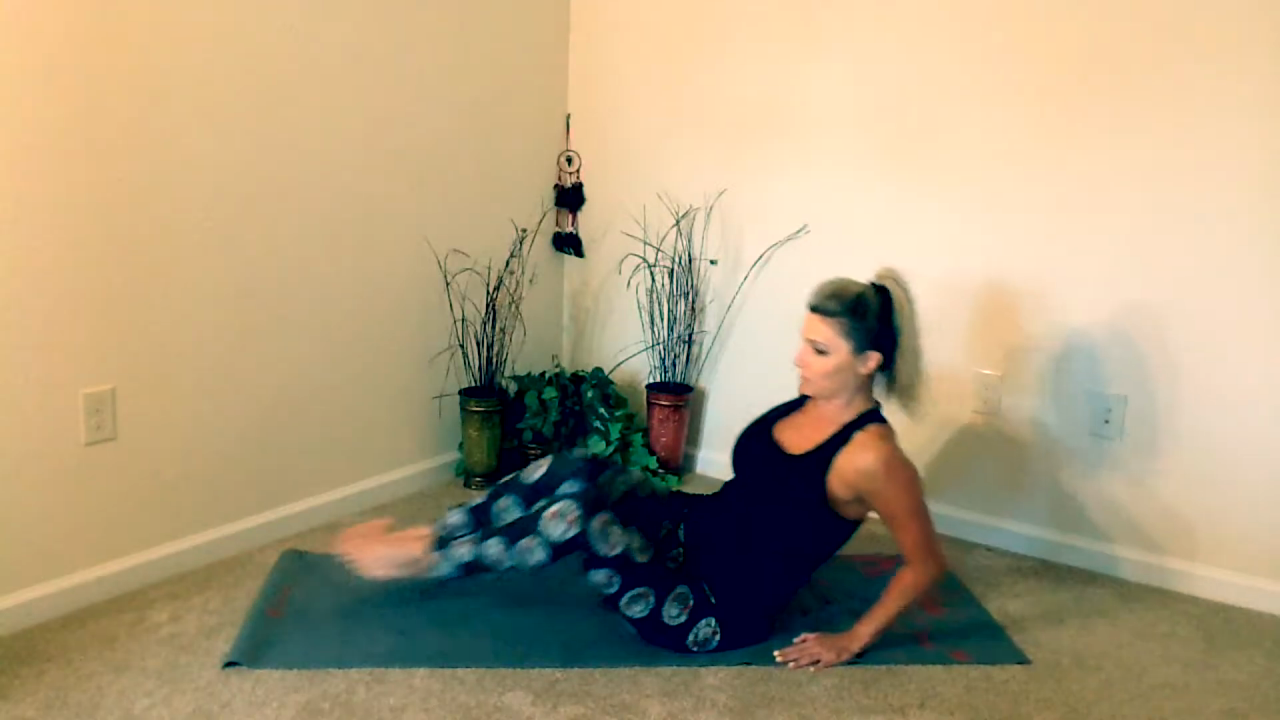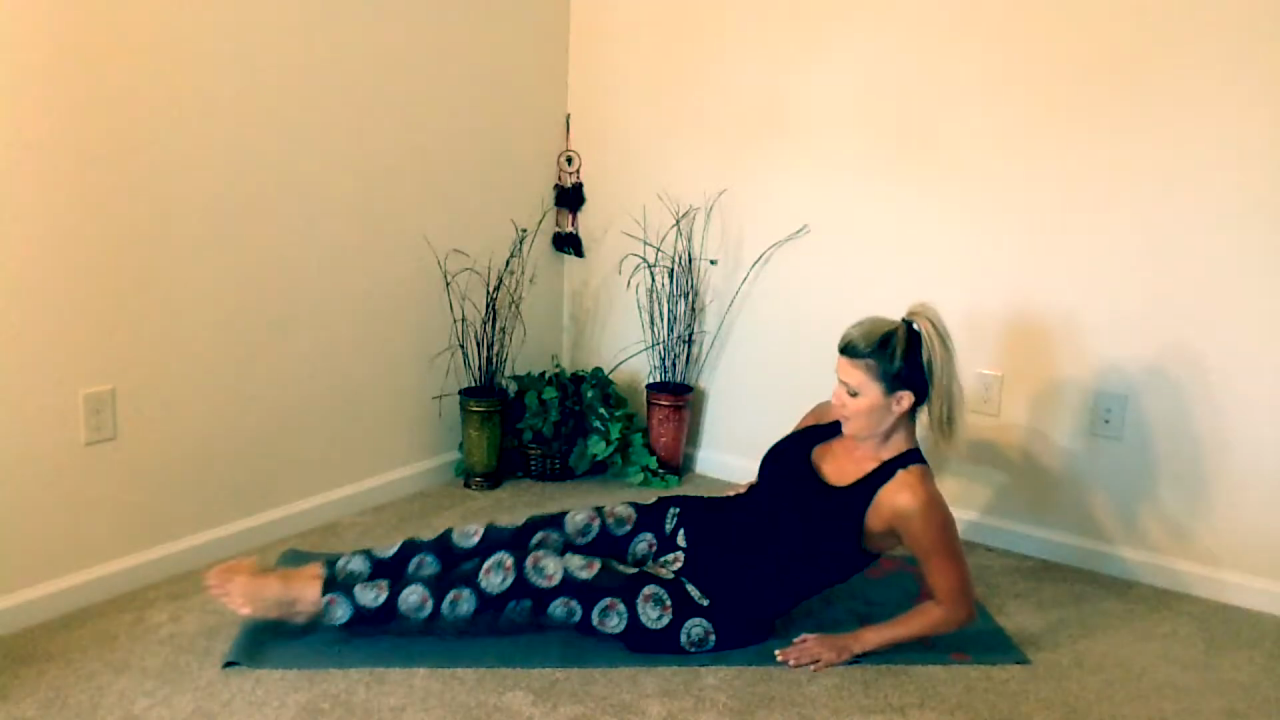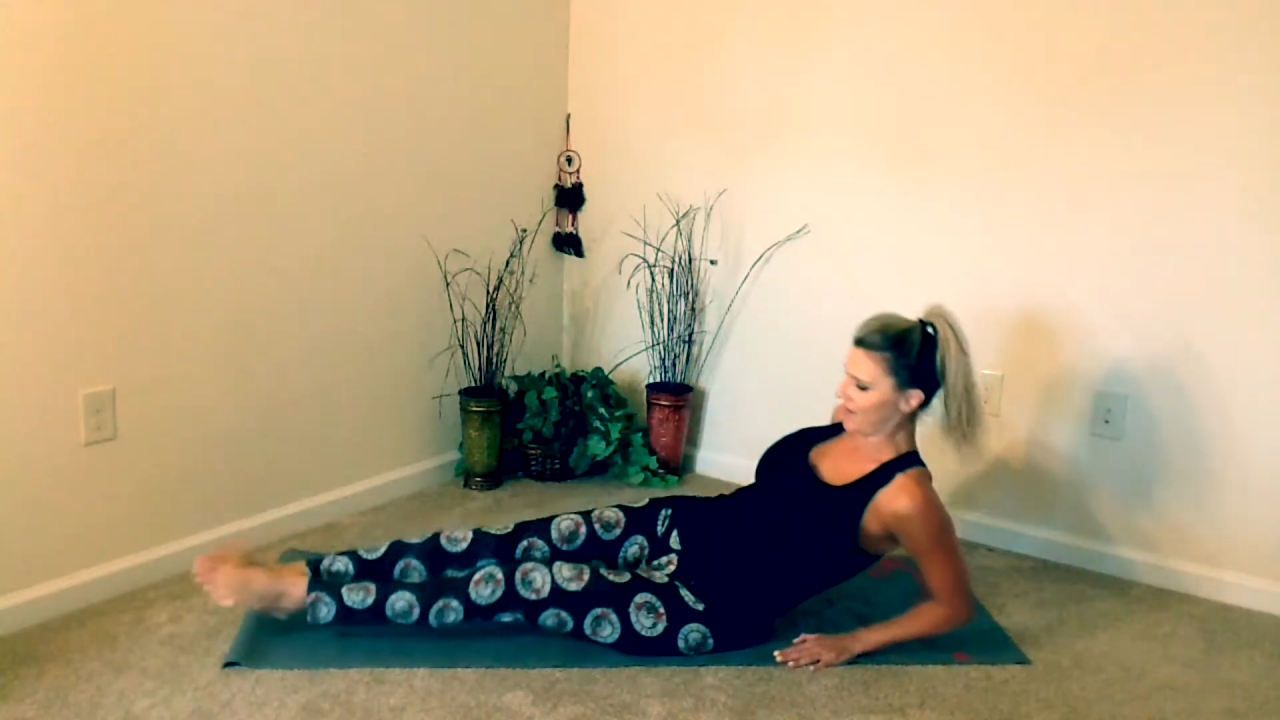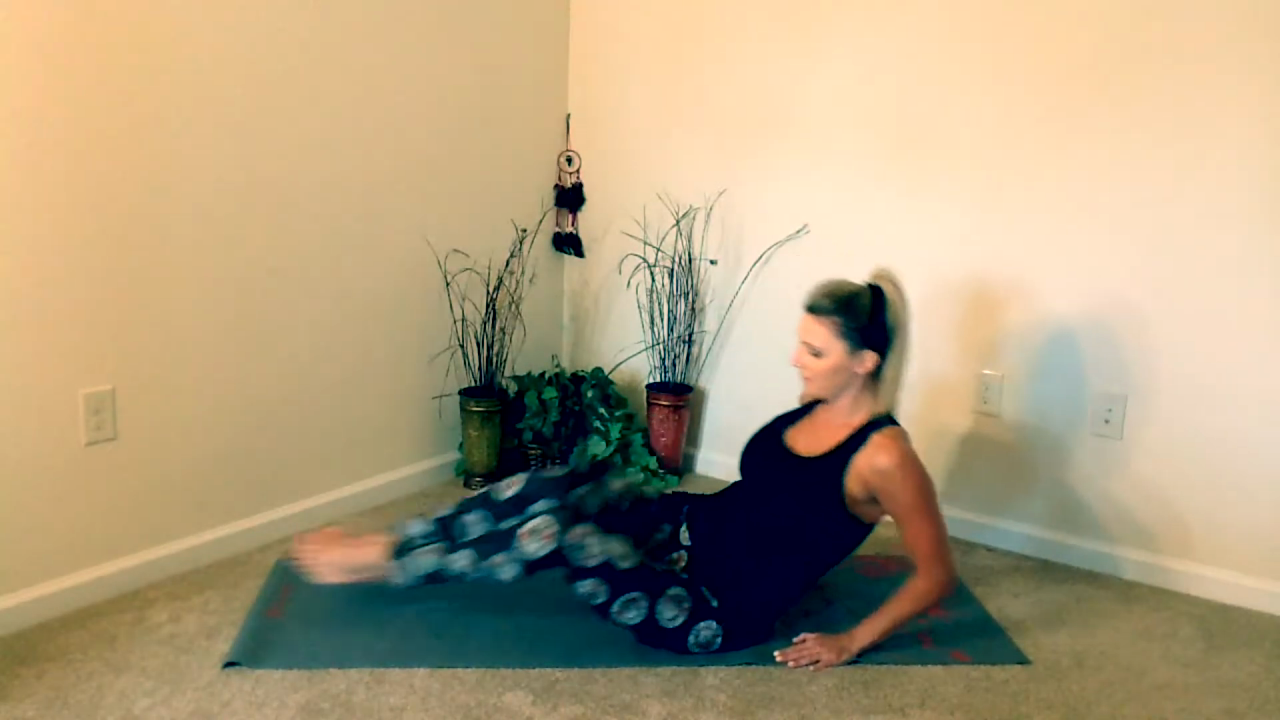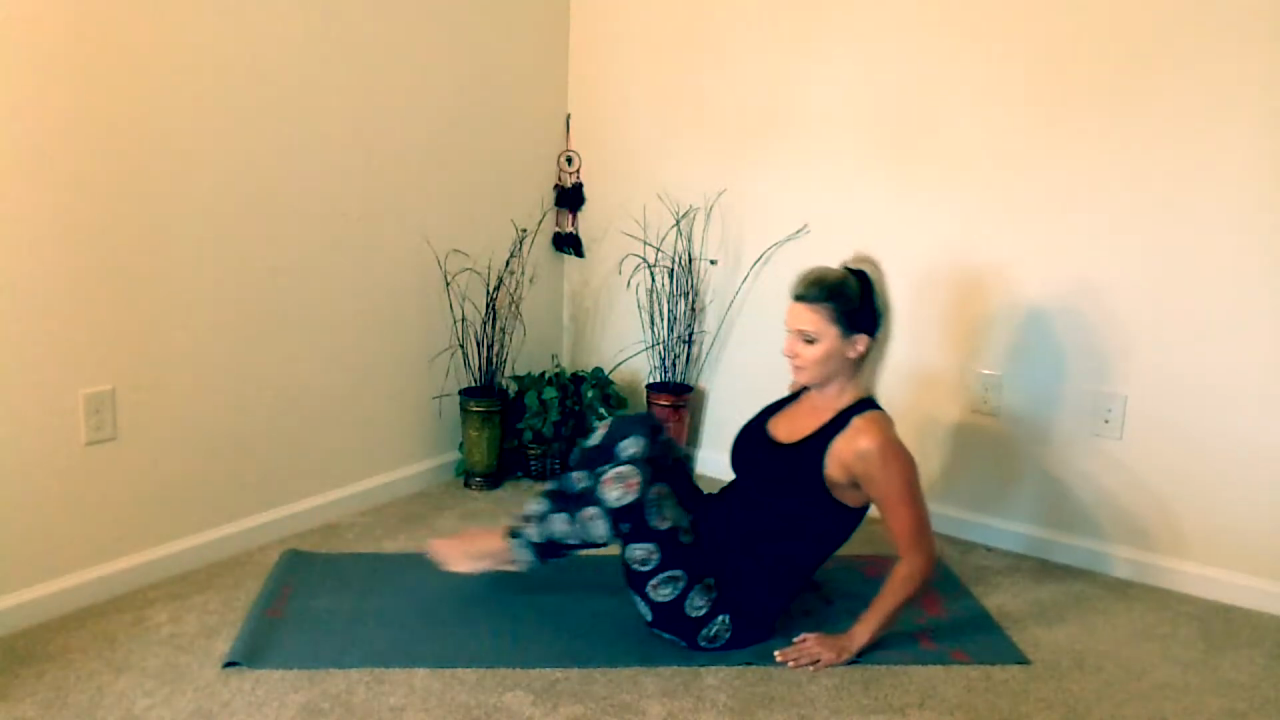
dt=1s
person 1, frame 1
left shoulder: (872, 456)
right shoulder: (811, 398)
left elbow: (927, 564)
left wrist: (851, 642)
left hip: (708, 616)
right hip: (693, 535)
left knee: (573, 505)
right knee: (573, 472)
left ankle: (434, 554)
right ankle: (444, 539)
person 1, frame 2
left shoulder: (908, 499)
right shoulder: (833, 423)
left elbow: (956, 603)
left wrist: (851, 644)
left hip: (713, 613)
right hip: (687, 531)
left knee: (518, 575)
right knee: (510, 539)
left ankle: (308, 601)
right ankle: (316, 582)
person 1, frame 3
left shoulder: (905, 499)
right shoulder: (848, 426)
left elbow: (952, 603)
left wrist: (849, 642)
left hip: (707, 613)
right hip: (680, 529)
left knee: (513, 586)
right knee: (501, 548)
left ankle: (298, 596)
right ankle: (293, 581)
person 1, frame 4
left shoulder: (888, 461)
right shoulder: (822, 400)
left elbow: (935, 572)
left wrist: (850, 641)
left hip: (716, 613)
right hip: (695, 528)
left knee: (558, 534)
right knee: (555, 491)
left ankle: (392, 562)
right ankle: (389, 549)
person 1, frame 5
left shoulder: (869, 441)
right shoulder: (812, 388)
left elbow: (918, 558)
left wrist: (851, 640)
left hip: (719, 611)
right hip: (715, 532)
left knee: (629, 472)
right knee: (631, 437)
left ankle: (521, 547)
right ankle: (527, 536)
